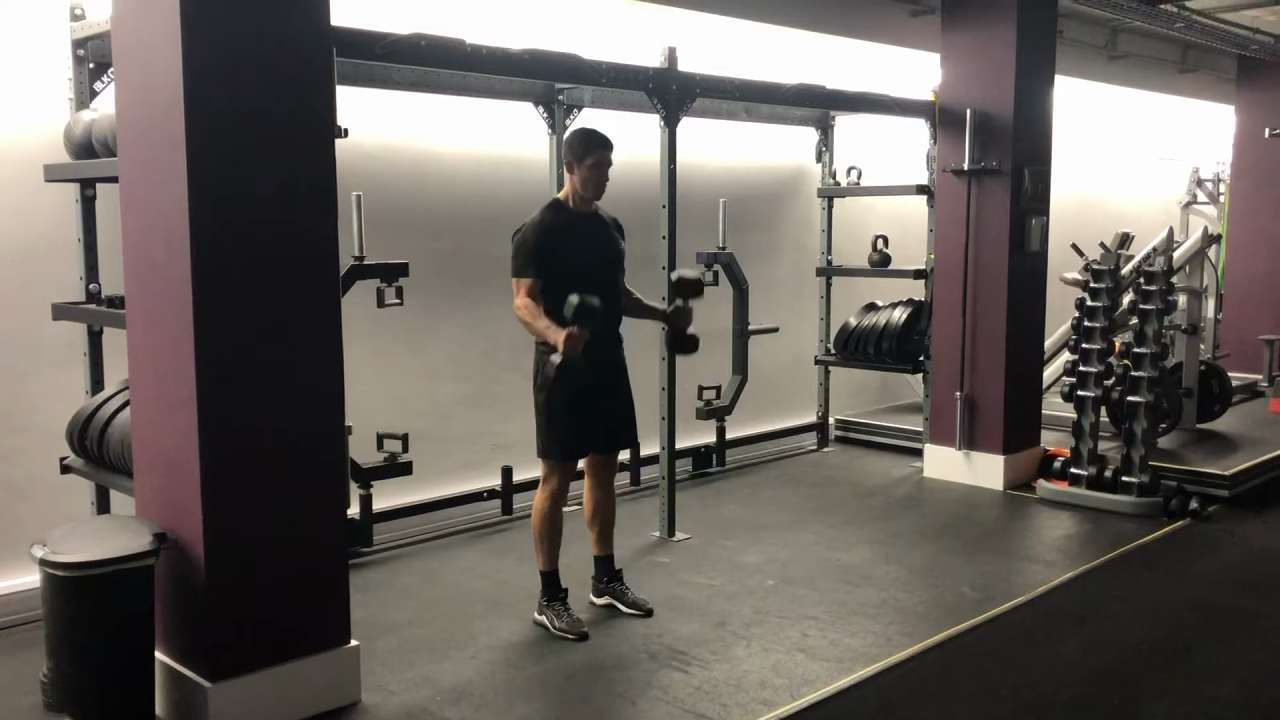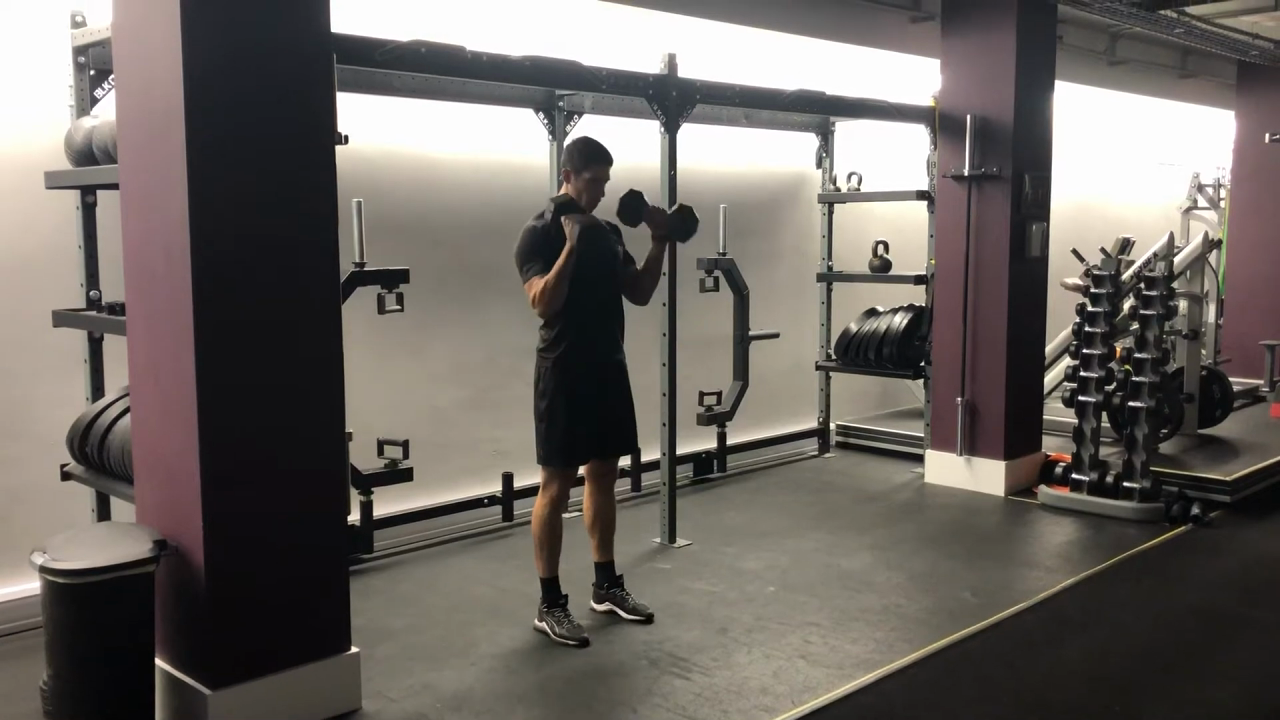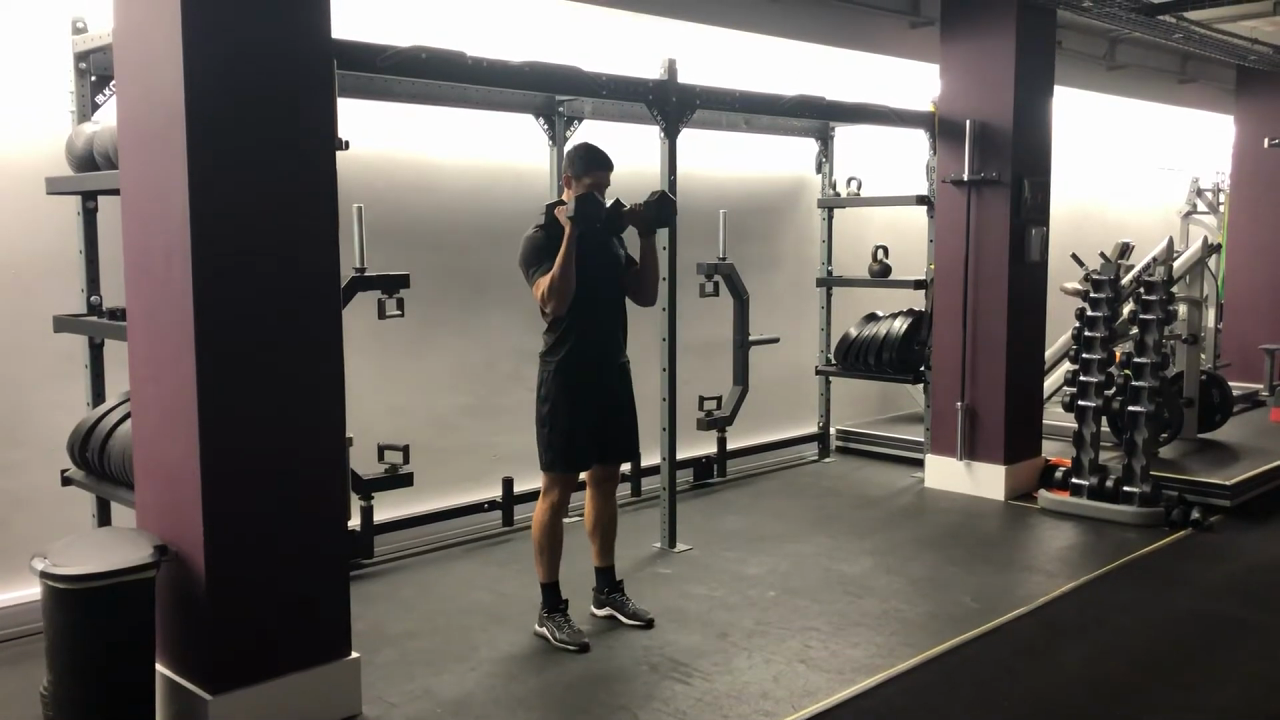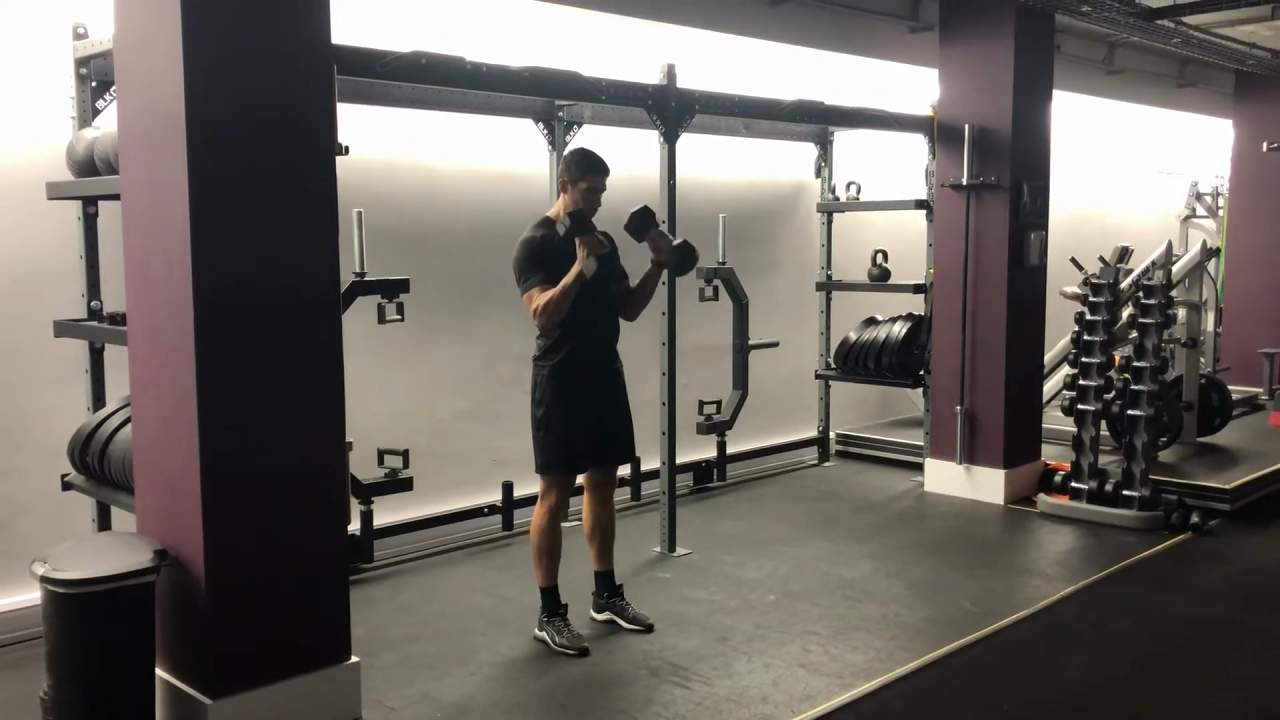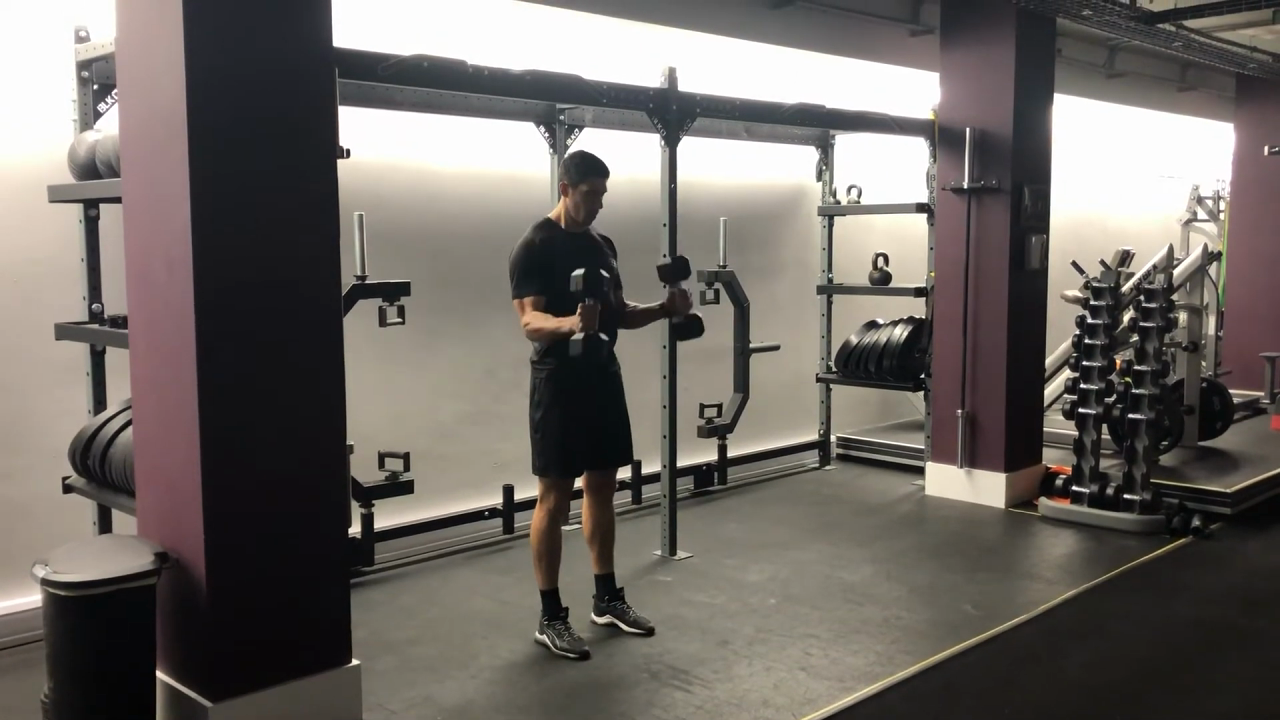
dt=0.5s
person 1, frame 1
left shoulder: (610, 226)
right shoulder: (541, 228)
right elbow: (523, 302)
left wrist: (662, 314)
right wrist: (556, 336)
left hip: (610, 363)
right hip: (566, 369)
left knee: (604, 471)
right knee: (557, 480)
left ankle: (606, 579)
right ankle: (550, 597)
person 1, frame 2
left shoulder: (608, 232)
right shoulder: (540, 233)
left elbow: (638, 294)
right elbow: (542, 303)
left wrist: (658, 243)
right wrist: (570, 245)
left hip: (610, 367)
right hip: (565, 373)
left knee: (603, 476)
right knee: (557, 485)
left ankle: (606, 585)
right ankle: (550, 604)
person 1, frame 3
left shoulder: (609, 235)
right shoulder: (543, 238)
left elbow: (646, 295)
right elbow: (554, 302)
left wrist: (646, 237)
right wrist: (569, 234)
left hip: (612, 372)
right hip: (567, 377)
left knee: (605, 481)
right knee: (557, 491)
left ankle: (607, 590)
right ankle: (550, 609)
person 1, frame 4
left shoulder: (606, 242)
right shoulder: (537, 243)
left elbow: (629, 309)
right elbow: (543, 314)
left wrist: (657, 266)
right wrist: (579, 270)
left hip: (606, 375)
right hip: (561, 381)
left knee: (603, 485)
right knee: (555, 494)
left ankle: (606, 594)
right ankle: (550, 613)
person 1, frame 5
left shoulder: (602, 244)
right shoulder: (535, 246)
left elbow: (618, 313)
right elbow: (530, 321)
left wrist: (664, 309)
right wrist: (569, 324)
left hip: (604, 378)
right hip: (559, 383)
left knee: (602, 488)
right knee: (555, 498)
left ankle: (607, 597)
right ankle: (551, 617)
